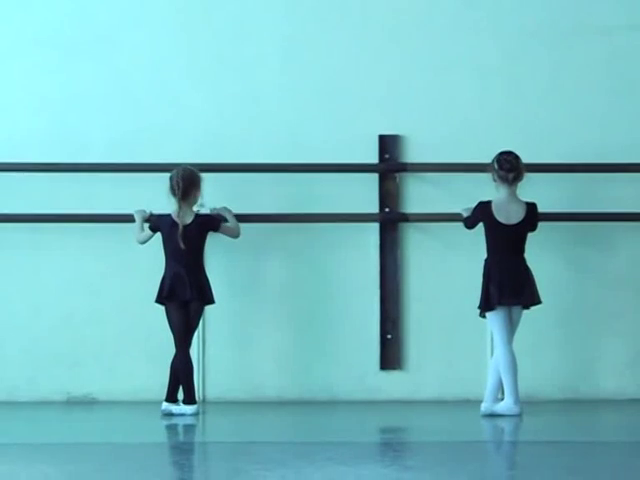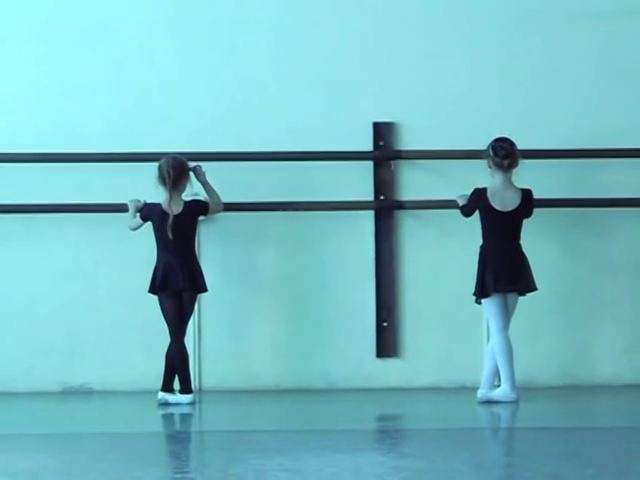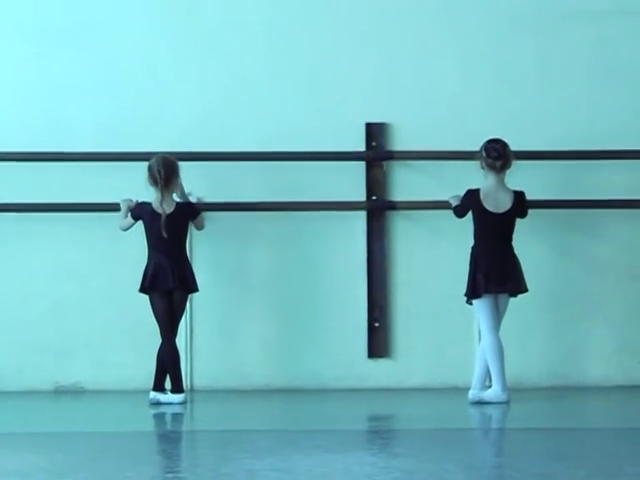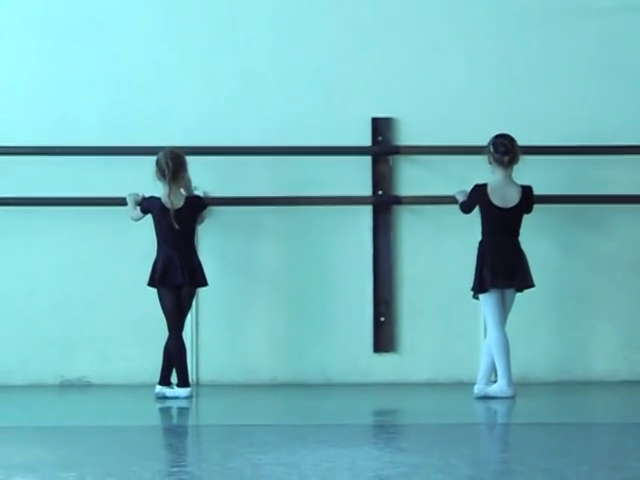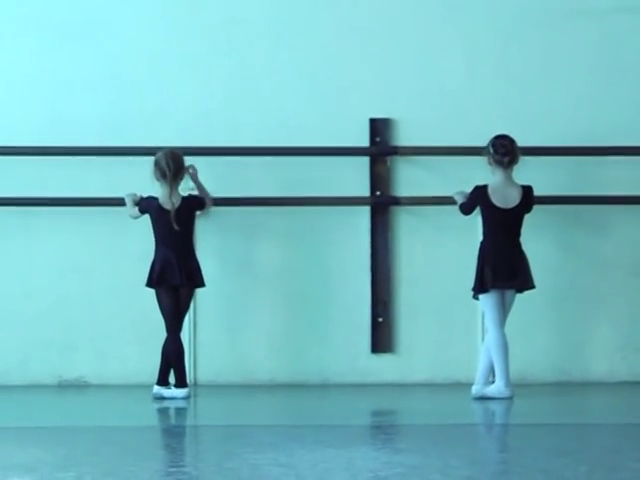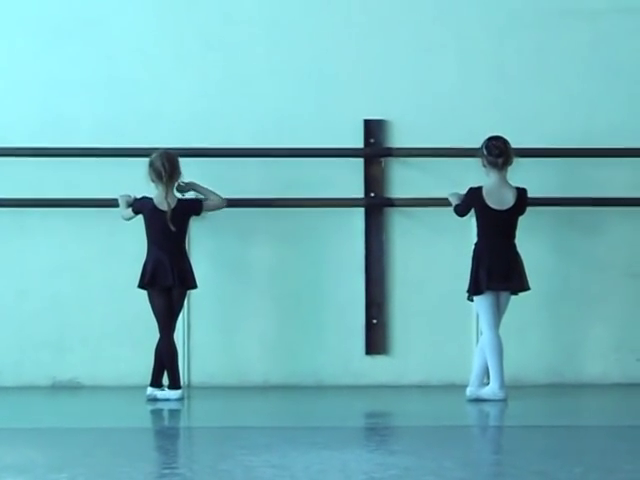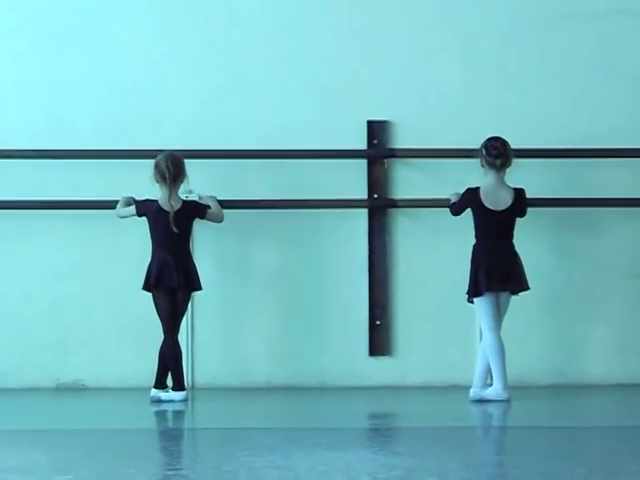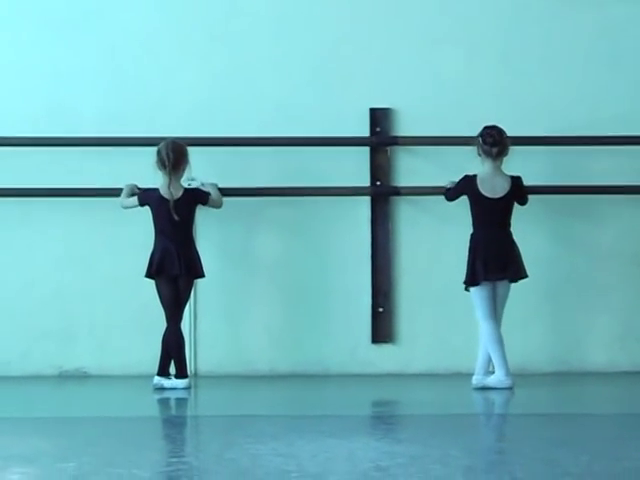
dt=0.5s
person 1, frame 1
left shoulder: (485, 208)
right shoulder: (529, 210)
left elbow: (469, 223)
left wrist: (466, 213)
left hip: (495, 280)
right hip: (519, 279)
left knee: (501, 343)
right knee: (503, 344)
left ankle: (512, 401)
right ankle: (490, 400)
person 1, frame 2
left shoulder: (480, 195)
right shoulder: (525, 196)
left elbow: (466, 212)
left wrist: (462, 200)
left hip: (491, 267)
right hip: (514, 266)
left knee: (498, 329)
right knee: (498, 330)
left ankle: (508, 388)
right ankle: (486, 387)
person 1, frame 3
left shoulder: (473, 196)
right shoulder: (518, 198)
left elbow: (459, 212)
left wrist: (454, 201)
left hip: (482, 268)
right hip: (506, 268)
left knee: (488, 330)
right knee: (490, 331)
left ankle: (499, 388)
right ankle: (478, 387)
person 1, frame 4
left shoulder: (481, 191)
right shoulder: (525, 193)
left elbow: (465, 208)
left wrist: (461, 196)
left hip: (489, 262)
right hip: (512, 263)
left knee: (494, 325)
right knee: (495, 326)
left ankle: (505, 383)
right ankle: (483, 382)
person 1, frame 5
left shoulder: (481, 192)
right shoulder: (526, 193)
left elbow: (466, 209)
left wrist: (460, 197)
left hip: (490, 263)
right hip: (513, 263)
left knee: (494, 326)
right knee: (495, 326)
left ankle: (502, 384)
right ankle: (481, 382)
person 1, frame 6
left shoulder: (476, 194)
right shoulder: (520, 195)
left elbow: (461, 211)
left wrist: (455, 199)
left hip: (485, 264)
right hip: (508, 265)
left knee: (489, 328)
right knee: (490, 328)
left ankle: (497, 386)
right ankle: (476, 385)
person 1, frame 7
left shoulder: (473, 194)
right shoulder: (517, 195)
left elbow: (455, 210)
left wrist: (454, 199)
left hip: (484, 265)
right hip: (507, 265)
left knee: (490, 329)
right knee: (491, 328)
left ankle: (500, 387)
right ankle: (479, 386)
person 1, frame 8
left shoulder: (469, 183)
right shoulder: (514, 183)
left elbow: (449, 196)
left wrist: (450, 186)
left hip: (481, 254)
right hip: (505, 253)
left knee: (486, 318)
right knee: (493, 318)
left ankle: (503, 374)
right ankle: (482, 374)
person 2, frame 1
left shoulder: (162, 221)
right shoulder: (205, 221)
left elbow: (140, 239)
right elbow: (236, 232)
left wrist: (139, 219)
right wrist: (225, 213)
left hip: (172, 287)
right hip: (196, 288)
left knee: (181, 346)
right knee: (183, 346)
left ankle: (190, 402)
right ankle: (171, 400)
person 2, frame 2
left shoulder: (152, 210)
right shoulder: (193, 208)
left elbow: (132, 225)
right elbow: (219, 206)
left wrist: (133, 208)
right wrist: (203, 180)
left hip: (165, 277)
right hip: (189, 277)
left knee: (176, 335)
right knee: (178, 335)
left ankle: (186, 391)
right ankle: (167, 390)
person 2, frame 3
left shoulder: (143, 210)
right shoulder: (186, 209)
left elbow: (123, 226)
right elbow: (200, 225)
left wrist: (125, 208)
right wrist: (183, 196)
left hip: (157, 276)
right hip: (180, 276)
left knee: (167, 335)
right knee: (169, 335)
left ankle: (177, 391)
right ankle: (158, 389)
person 2, frame 4
left shoulder: (152, 204)
right shoulder: (194, 203)
left elbow: (134, 215)
left wrist: (132, 201)
right wrist: (189, 190)
left hip: (165, 270)
right hip: (189, 271)
left knee: (174, 329)
right knee: (176, 329)
left ankle: (183, 385)
right ankle: (164, 383)
person 2, frame 5
left shoulder: (150, 204)
right shoulder: (190, 203)
left elbow: (132, 213)
right elbow: (209, 201)
left wrist: (130, 200)
right wrist: (196, 179)
left hip: (163, 271)
right hip: (186, 271)
left knee: (172, 329)
right knee: (174, 329)
left ankle: (181, 385)
right ankle: (162, 384)
person 2, frame 6
left shoulder: (145, 205)
right shoulder: (187, 206)
left elbow: (125, 215)
right elbow: (220, 202)
left wrist: (123, 202)
right wrist: (193, 187)
left hip: (155, 272)
right hip: (179, 273)
left knee: (165, 331)
right knee: (167, 331)
left ankle: (175, 387)
right ankle: (156, 385)
person 2, frame 7
left shoulder: (149, 207)
right shoulder: (191, 208)
left elbow: (120, 212)
right elbow: (220, 217)
left wrist: (126, 200)
right wrist: (210, 200)
left hip: (160, 274)
right hip: (183, 274)
left knee: (169, 332)
right knee: (171, 332)
left ankle: (178, 388)
right ankle: (159, 386)
person 2, frame 8
left shoulder: (151, 196)
right shoulder: (193, 195)
left elbow: (123, 203)
right elbow: (218, 202)
left wrist: (129, 188)
right wrist: (210, 187)
left hip: (162, 261)
right hip: (186, 262)
left knee: (172, 319)
right knee: (174, 319)
left ankle: (181, 376)
right ankle: (162, 374)
